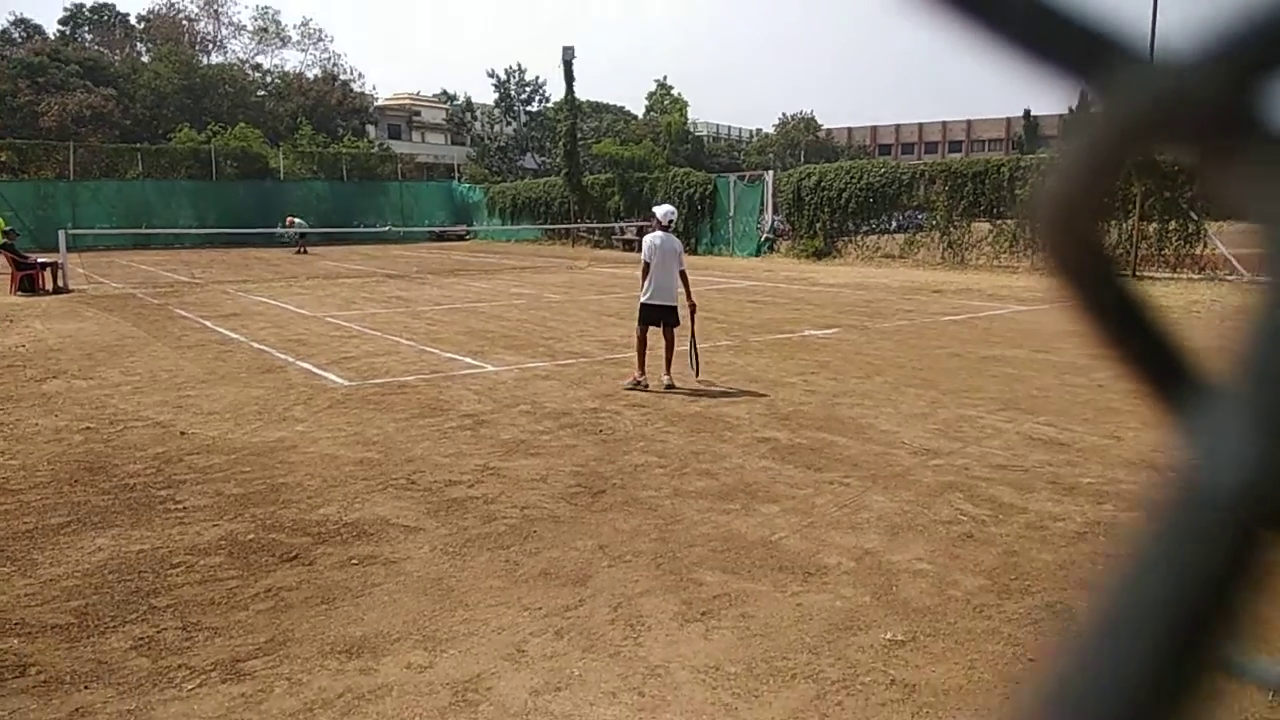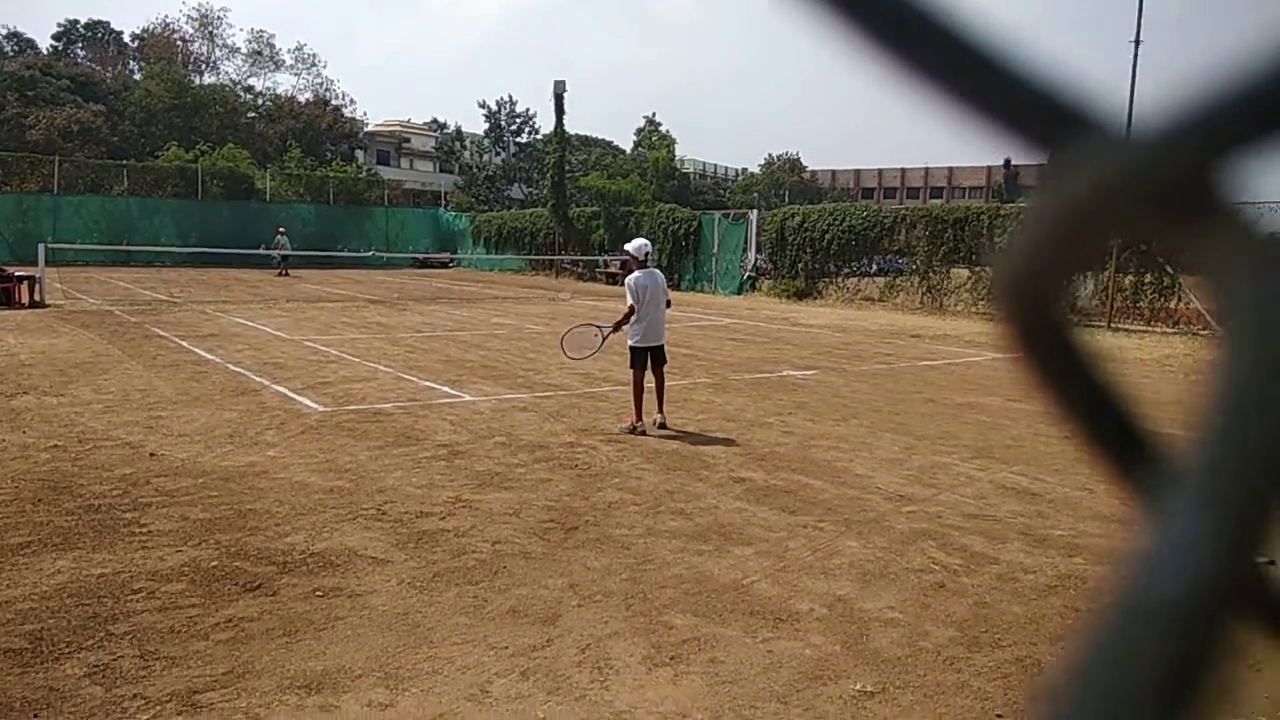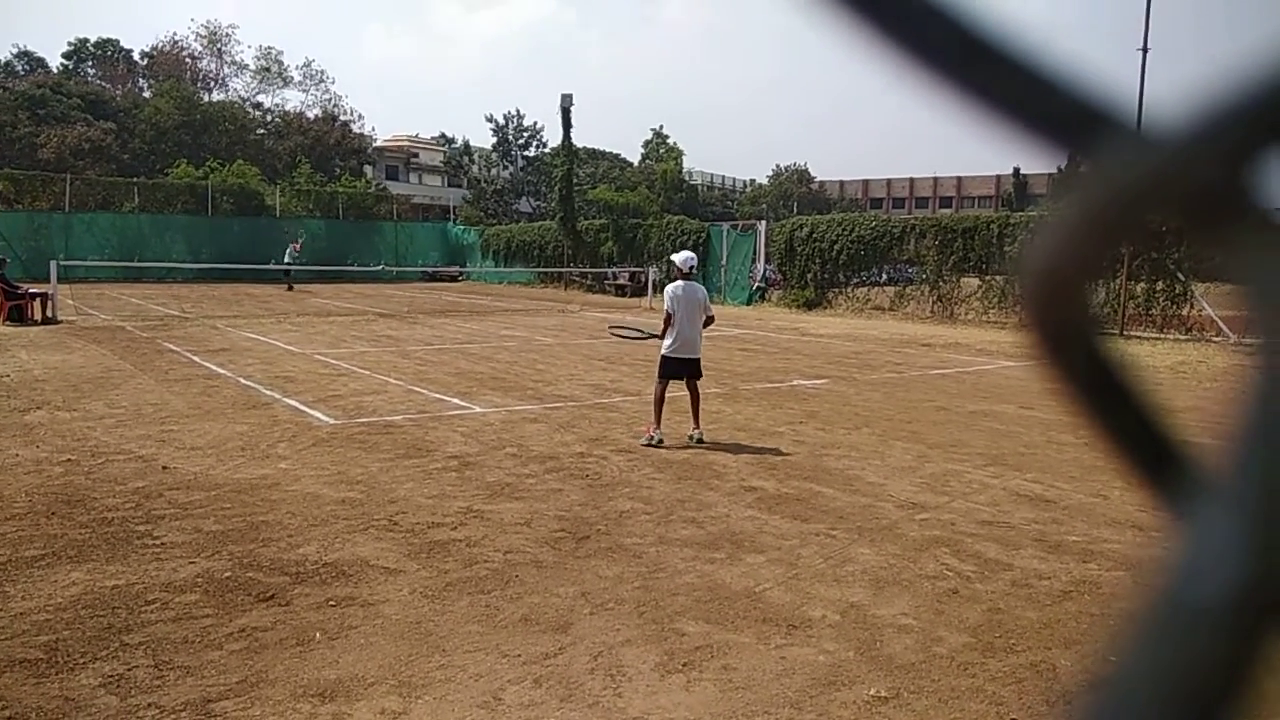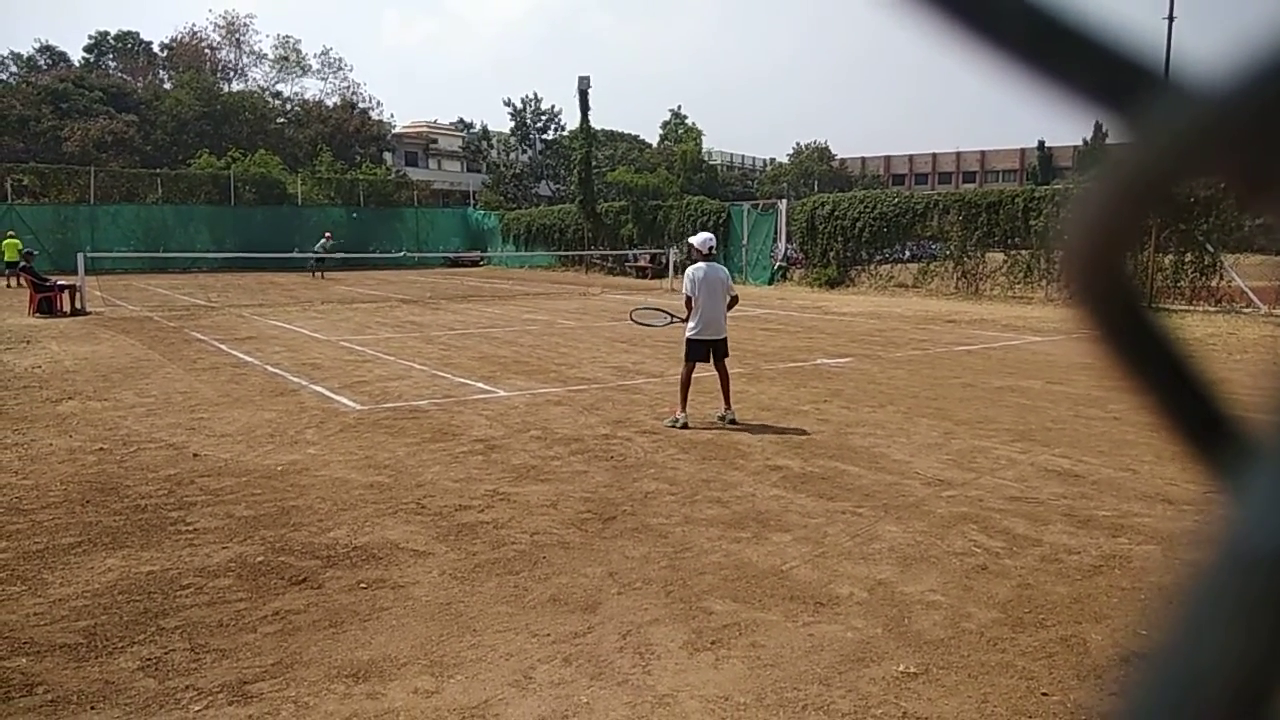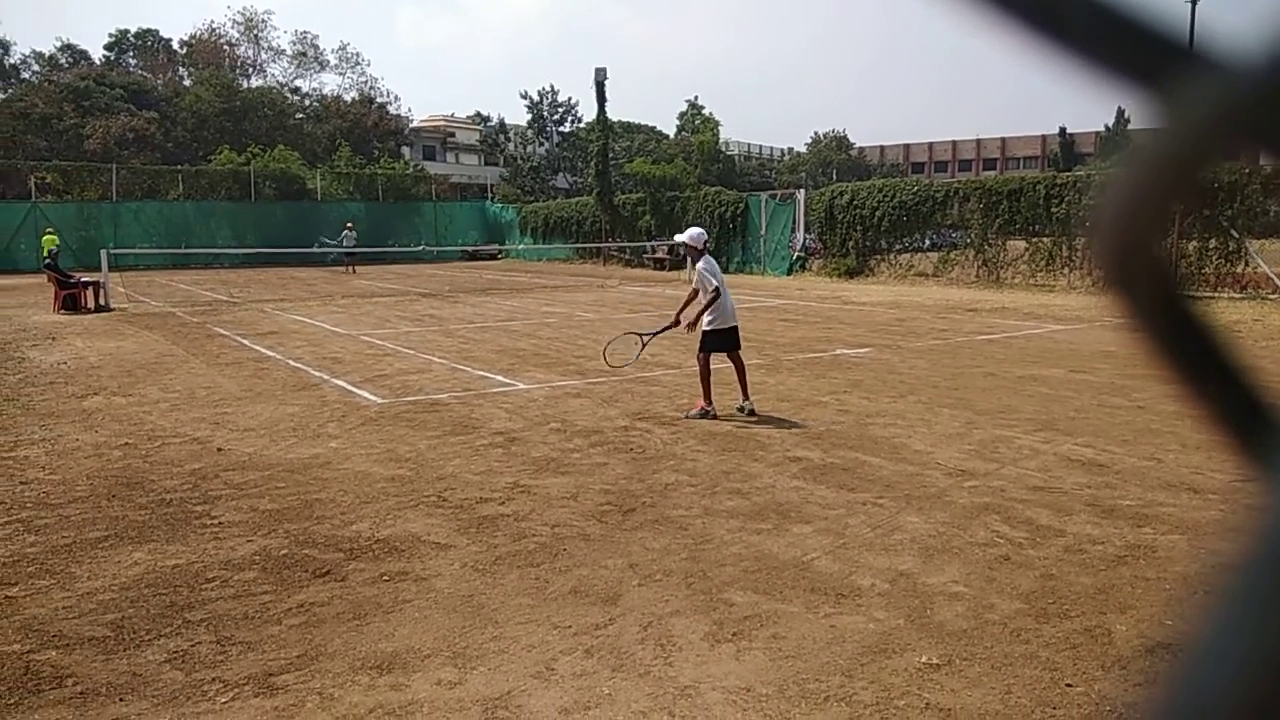
dt=1s
person 1, frame 1
left shoulder: (649, 239)
right shoulder: (677, 243)
left elbow: (645, 267)
right elbow: (682, 273)
left wrist: (643, 287)
right wrist: (689, 298)
left hip: (652, 295)
right hip: (670, 297)
left knee: (641, 331)
right knee: (668, 333)
left ankle: (640, 375)
right ankle: (667, 376)
person 1, frame 2
left shoulder: (631, 280)
right shoulder: (659, 275)
left elbow: (631, 309)
right elbow: (667, 303)
left wrist: (619, 323)
left hip: (639, 335)
right hip: (658, 334)
left knee: (638, 375)
right knee: (658, 371)
left ankle: (637, 421)
right ankle: (660, 414)
person 1, frame 3
left shoulder: (671, 289)
right shoulder: (701, 290)
left elbow: (668, 317)
right elbow: (710, 318)
left wrist: (663, 332)
left hip: (673, 346)
right hip: (693, 347)
left knee: (661, 385)
right knee: (692, 385)
left ankle: (656, 430)
right ankle: (696, 429)
person 1, frame 4
left shoulder: (692, 271)
right shoulder: (723, 271)
left elbow: (688, 301)
right elbow: (734, 298)
left wrist: (690, 315)
left hip: (698, 328)
right hip: (719, 328)
left knee: (688, 367)
right knee: (720, 365)
left ankle: (681, 414)
right ankle: (728, 410)
person 1, frame 5
left shoulder: (702, 266)
right shoulder: (705, 262)
left elbow: (716, 293)
right elbow: (694, 292)
left wrist: (697, 317)
right wrist: (677, 314)
left hip: (716, 320)
right hip: (728, 318)
left knee: (703, 358)
right knee: (734, 356)
left ankle: (707, 405)
right ankle: (746, 401)
